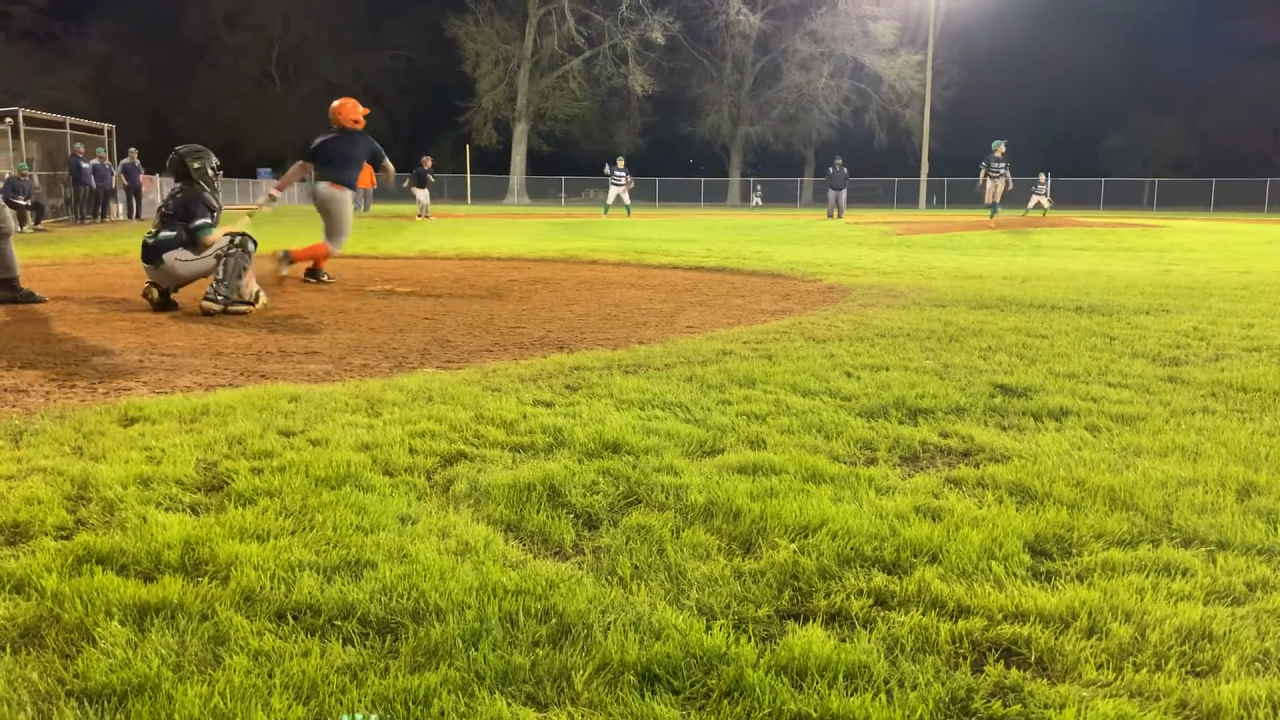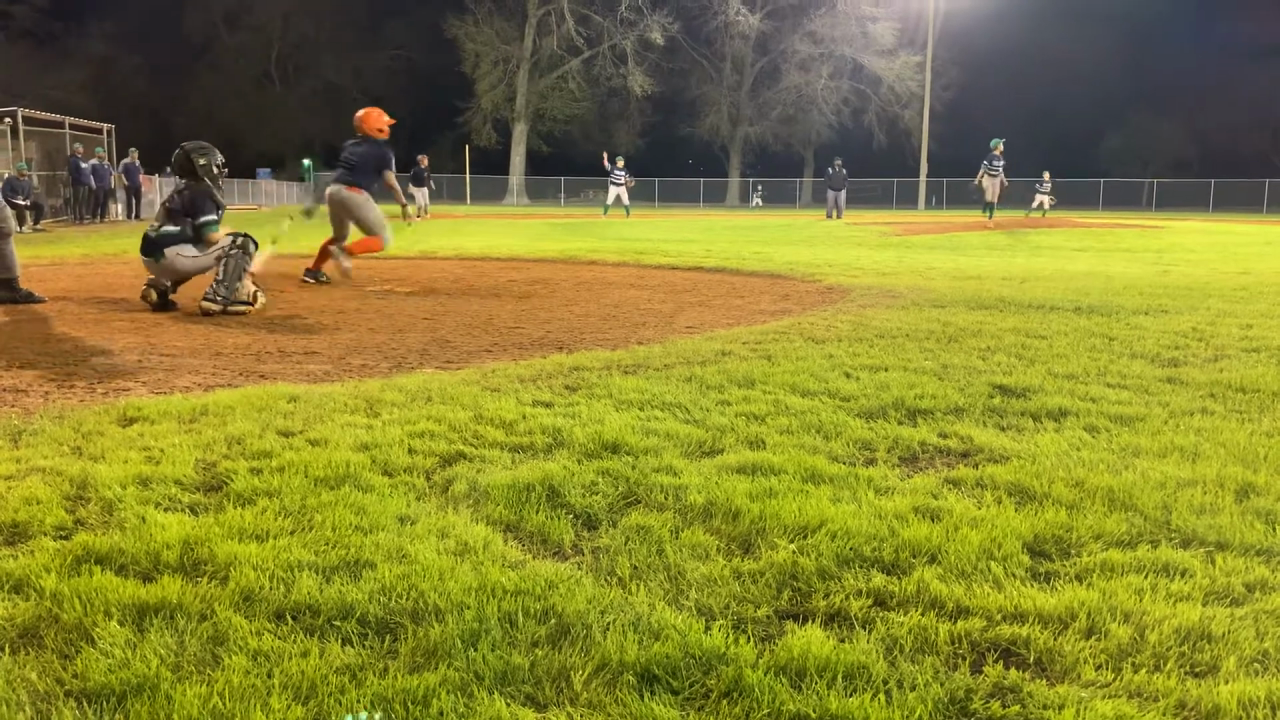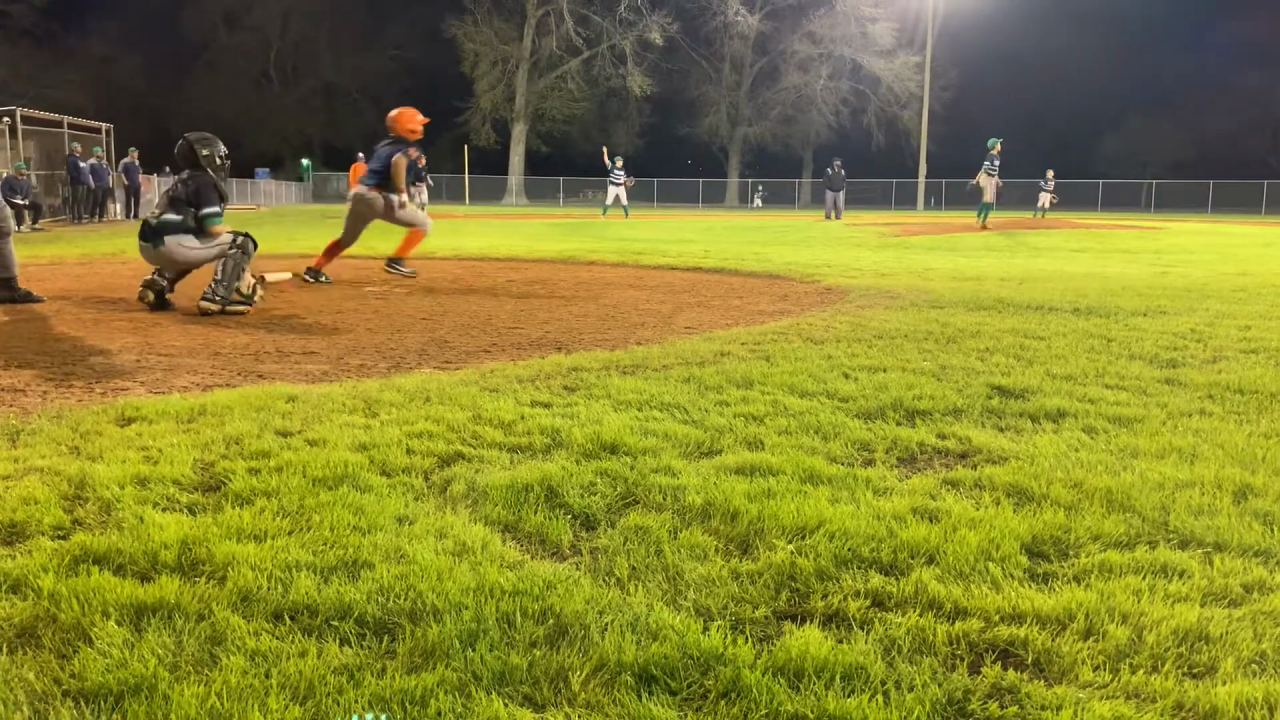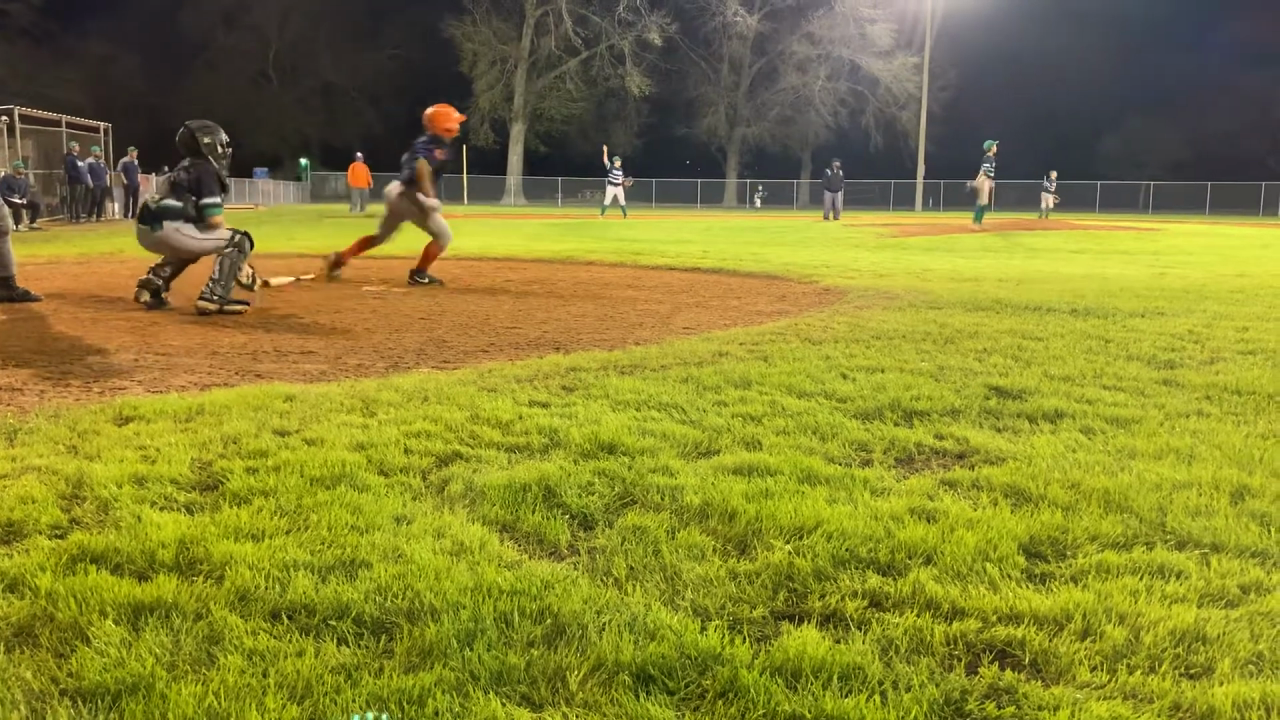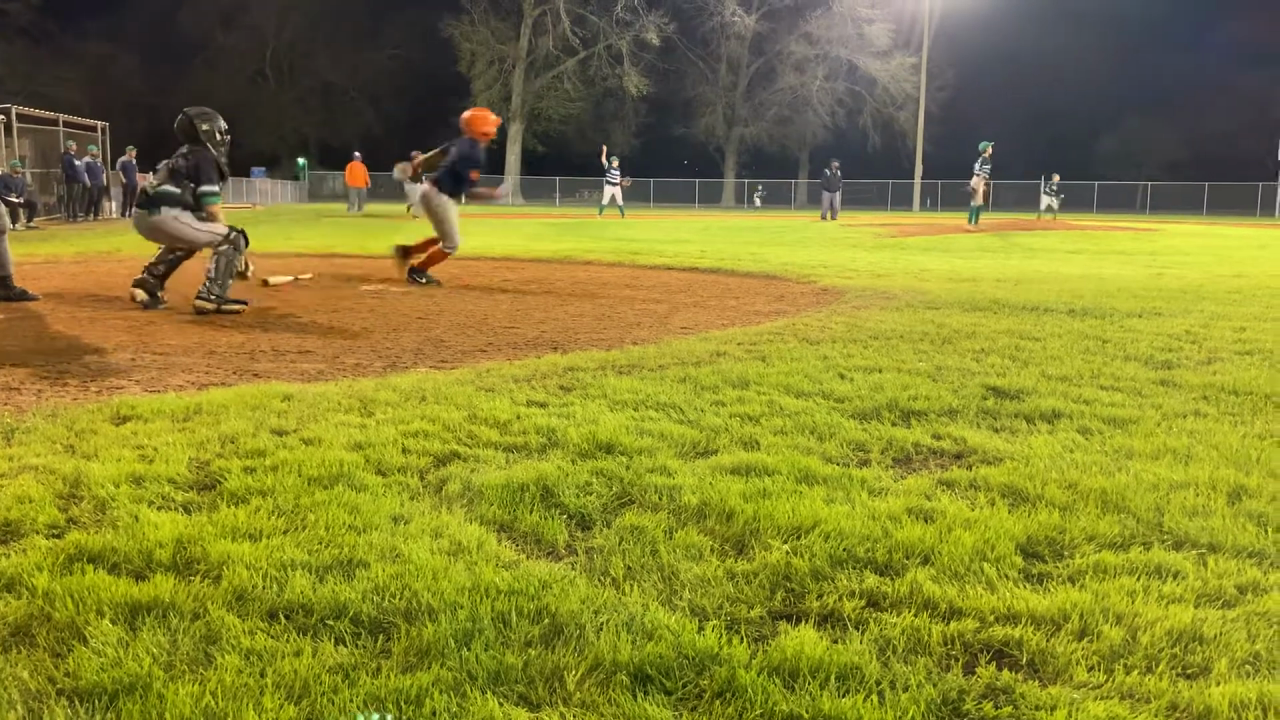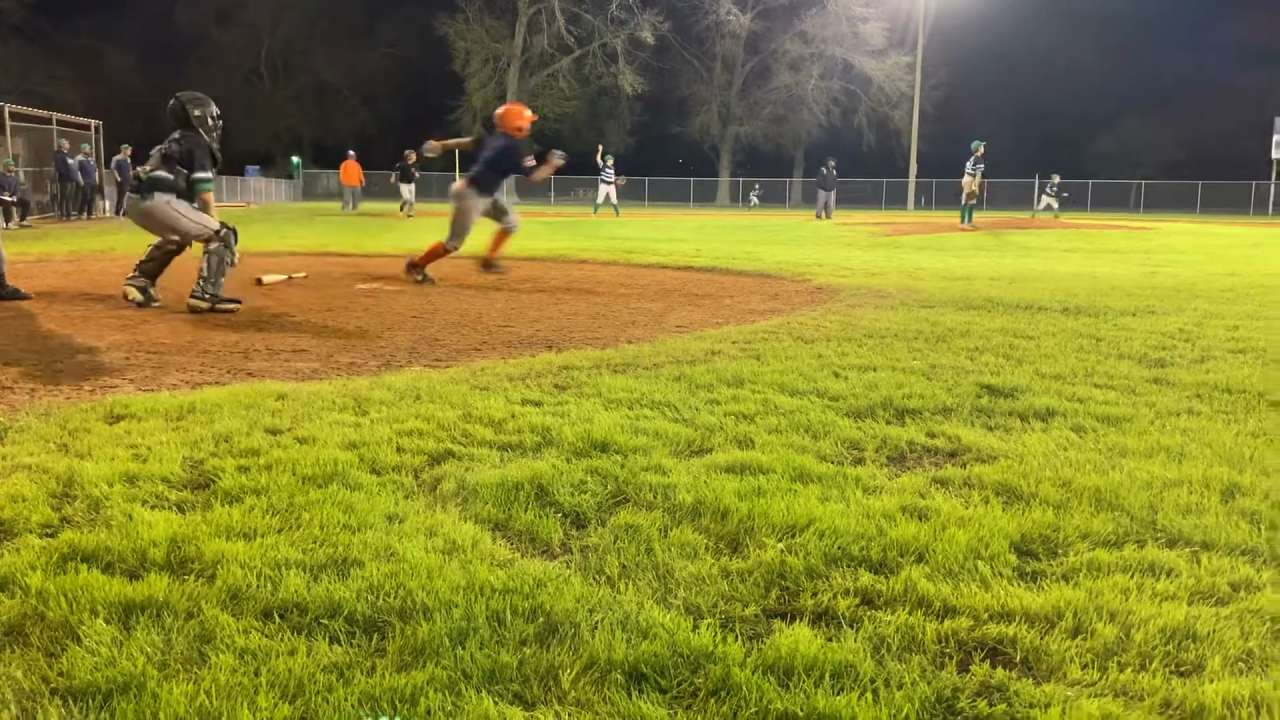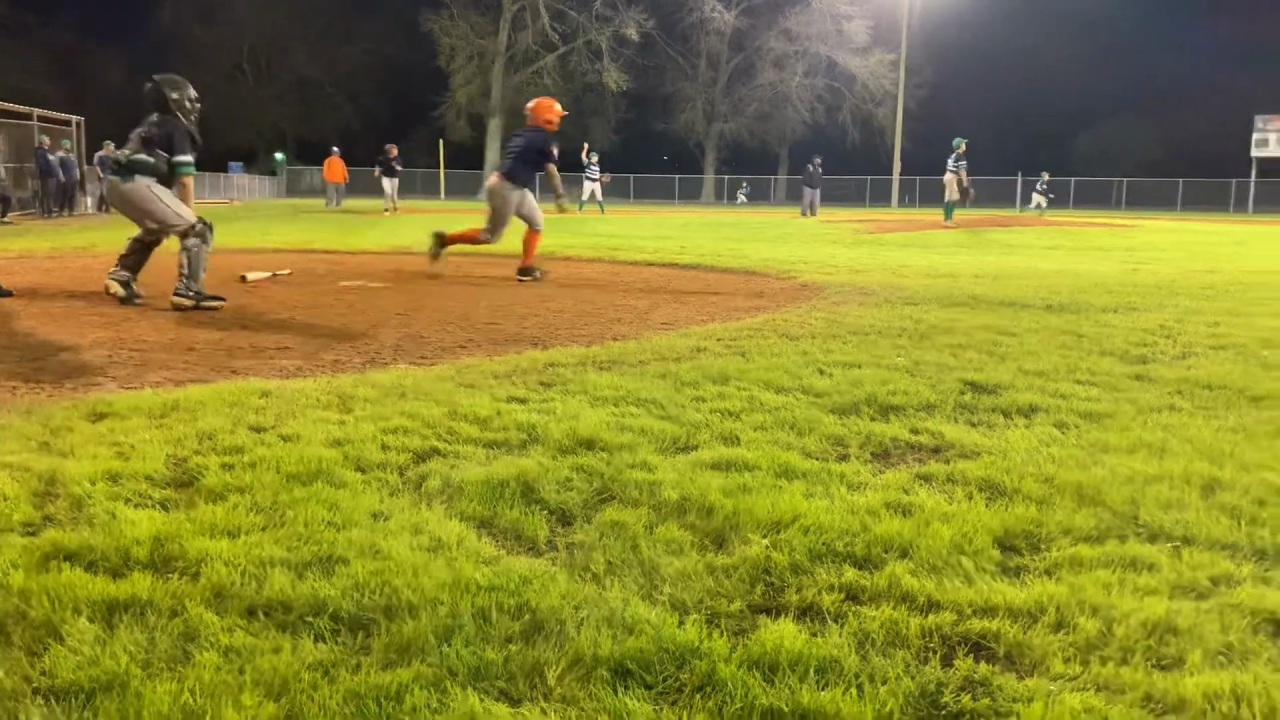
dt=0.1s
person 1, frame 1
left shoulder: (183, 193)
right shoulder: (196, 196)
right elbow: (206, 238)
right wrist: (231, 230)
left hip: (157, 262)
right hip: (169, 262)
right knee: (243, 243)
left ankle: (160, 288)
right ankle: (219, 298)
person 1, frame 2
left shoulder: (186, 190)
right shoulder: (203, 192)
left elbow: (203, 237)
right elbow: (212, 236)
right wrist: (230, 231)
left hip: (154, 257)
right hip: (168, 255)
left knee: (202, 252)
right knee: (243, 244)
left ankle: (159, 288)
right ankle: (218, 298)
person 1, frame 3
left shoulder: (188, 181)
right shoulder: (207, 183)
left elbow: (203, 228)
right elbow: (214, 228)
right wrist: (229, 230)
left hip: (151, 245)
right hip: (166, 243)
left knee: (198, 247)
right knee: (242, 243)
left ankle: (156, 287)
right ankle: (217, 297)
person 1, frame 4
left shoulder: (188, 168)
right shoulder: (208, 171)
left elbow: (203, 219)
right elbow: (214, 220)
right wrist: (230, 238)
left hip: (147, 230)
right hip: (165, 228)
left knee: (193, 244)
right knee: (238, 242)
left ankle: (151, 285)
right ankle: (214, 298)
person 1, frame 5
left shoulder: (185, 156)
right shoulder: (207, 158)
left elbow: (199, 206)
right elbow: (212, 208)
right wrist: (230, 240)
left hip: (144, 215)
right hip: (163, 214)
left knee: (187, 240)
right knee: (233, 239)
left ankle: (147, 284)
right ankle: (211, 296)
person 1, frame 6
left shoulder: (176, 140)
right shoulder: (200, 144)
left elbow: (188, 189)
right elbow: (204, 194)
right wrist: (213, 223)
left hip: (136, 200)
right hip: (158, 199)
left knee: (176, 237)
right knee: (221, 235)
left ankle: (138, 284)
right ankle: (205, 296)
person 1, frame 7
left shoulder: (153, 123)
right shoulder: (179, 127)
right elbow: (185, 178)
right wrist: (190, 212)
left hip: (116, 183)
right hip: (138, 183)
left knee: (154, 228)
right knee: (195, 229)
left ankle: (121, 278)
right ankle: (188, 292)
person 2, frame 1
left shoulder: (323, 141)
right shoulder: (365, 141)
left elbow: (302, 168)
right elbow: (387, 166)
left wrist: (276, 190)
right wrist: (391, 177)
left hip: (320, 189)
right hip: (340, 194)
left knee: (332, 234)
right knee: (333, 246)
left ankle: (315, 271)
right ankle: (290, 257)
person 2, frame 2
left shoulder: (348, 146)
right shoulder: (382, 149)
right elbow: (390, 179)
left wrist: (315, 203)
right wrist: (404, 205)
left hip: (334, 191)
right hip: (355, 196)
left knee: (340, 236)
right knee: (382, 240)
left ankle: (312, 271)
right ankle: (344, 251)
person 2, frame 3
left shoulder: (385, 145)
right shoulder: (406, 148)
right elbow: (397, 161)
right wrist: (402, 193)
left hip: (358, 192)
right hip: (379, 198)
left knee: (347, 238)
right knee: (424, 224)
left ankle: (314, 270)
right ankle: (396, 260)
person 2, frame 4
left shoulder: (423, 141)
right shoulder: (441, 148)
left elbow: (407, 159)
right elbow: (421, 165)
right wrist: (430, 196)
left hip: (396, 192)
right hip: (410, 198)
left knee: (382, 236)
right knee: (444, 236)
left ankle: (339, 260)
right ankle: (419, 273)
person 2, frame 5
left shoulder: (462, 143)
right shoulder: (473, 154)
left elbow: (436, 154)
right elbow: (471, 191)
left wrist: (412, 166)
right wrist: (495, 193)
left hip: (435, 193)
right hip: (437, 197)
left knee: (448, 238)
right knee: (451, 244)
left ankle: (407, 251)
right ankle: (417, 271)
person 2, frame 6
left shoulder: (494, 139)
right shoulder: (515, 147)
left elbow: (468, 142)
right elbow: (535, 176)
left wrist: (441, 145)
right wrist: (553, 163)
left hip: (481, 195)
right hip: (469, 194)
left knee: (511, 222)
right knee: (454, 242)
left ankle: (489, 260)
right ankle: (416, 265)
person 2, frame 7
left shoulder: (521, 134)
right shoulder: (546, 140)
right elbow: (551, 169)
right wrist: (560, 196)
left hip: (509, 187)
right hip: (507, 189)
left knee: (536, 224)
right knee: (490, 235)
left ankle: (526, 268)
right ankle: (445, 239)
